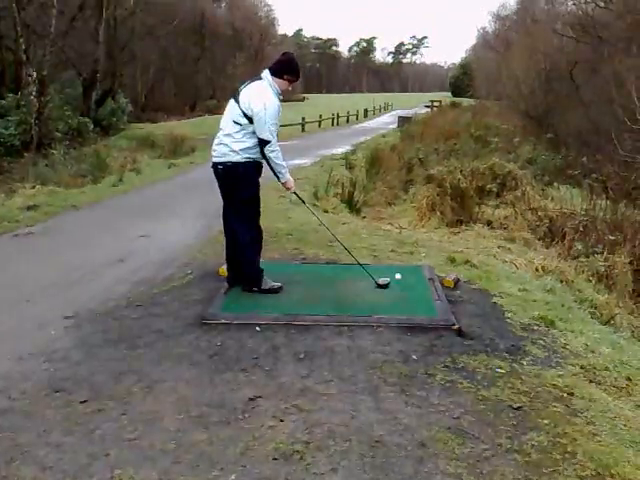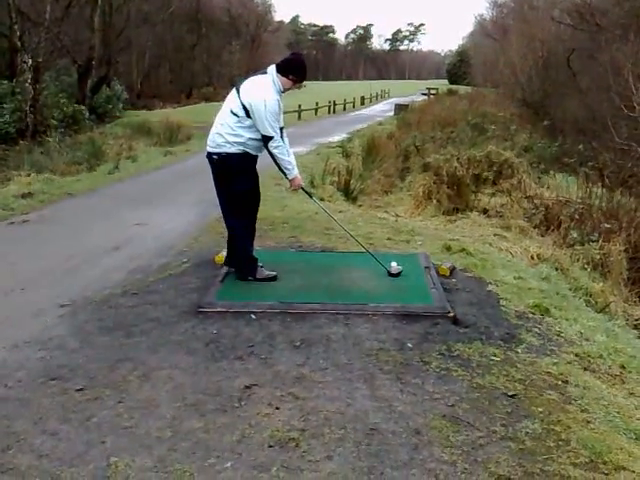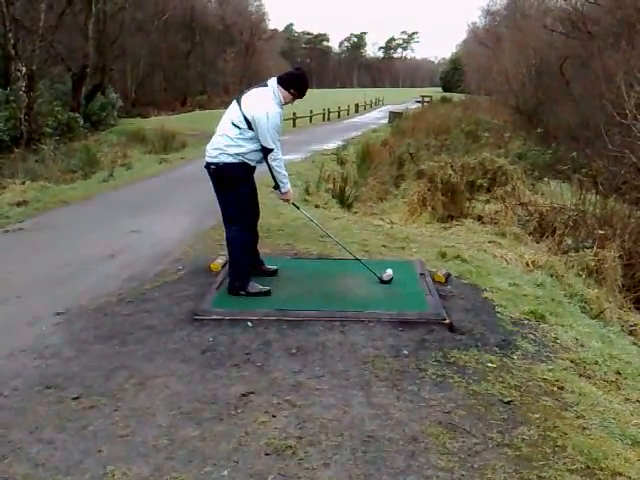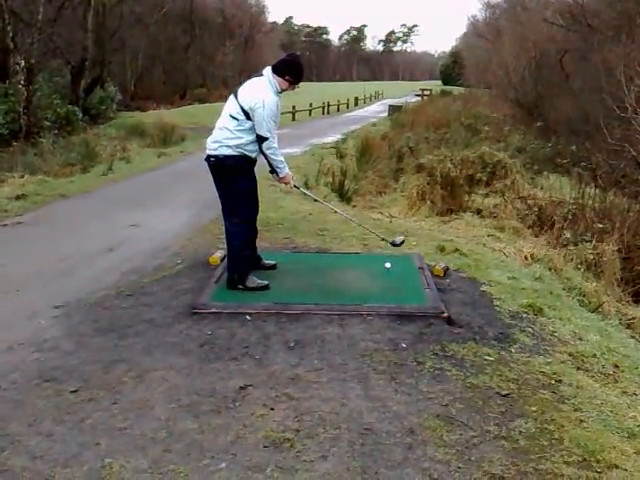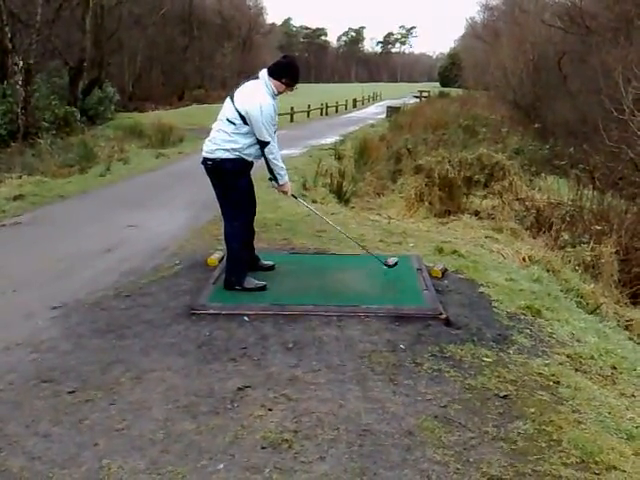
dt=1s
person 1, frame 1
left shoulder: (256, 86)
right shoulder: (266, 99)
right elbow: (268, 144)
right wrist: (284, 175)
left hip: (227, 160)
right hip: (238, 164)
left knee: (235, 220)
right knee: (248, 223)
left ankle: (236, 273)
right ankle: (253, 279)
person 1, frame 2
left shoulder: (265, 83)
right shoulder: (265, 95)
left elbow: (279, 133)
right elbow: (272, 141)
left wrist: (293, 167)
right wrist: (291, 173)
left hip: (235, 153)
right hip: (229, 154)
left knee: (244, 208)
right knee: (241, 211)
left ankle: (237, 258)
right ankle: (246, 267)
person 1, frame 3
left shoulder: (263, 93)
right shoulder: (269, 108)
left elbow: (270, 148)
right elbow: (272, 152)
left wrist: (281, 183)
right wrist: (284, 186)
left hip: (232, 161)
right hip: (229, 165)
left knee: (249, 216)
right knee: (239, 222)
left ankle: (252, 263)
right ankle: (239, 281)
person 1, frame 4
left shoulder: (261, 84)
right shoulder: (265, 97)
left elbow: (264, 136)
right elbow: (266, 141)
left wrist: (278, 167)
right wrist: (282, 171)
left hip: (233, 155)
right hip: (228, 158)
left knee: (248, 211)
right knee: (239, 215)
left ankle: (250, 258)
right ankle: (238, 275)
person 1, frame 5
left shoulder: (260, 88)
right shoulder: (261, 101)
left elbow: (269, 139)
right elbow: (267, 145)
left wrist: (277, 175)
right wrist: (282, 178)
left hip: (232, 158)
right hip: (224, 160)
left knee: (247, 211)
right knee: (237, 217)
left ankle: (248, 259)
right ankle: (236, 277)
